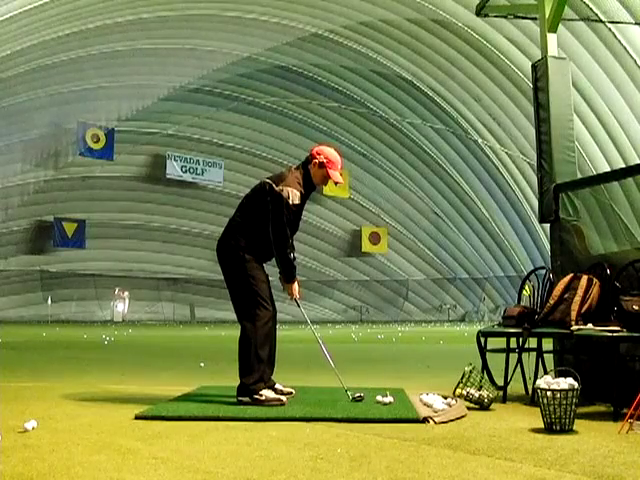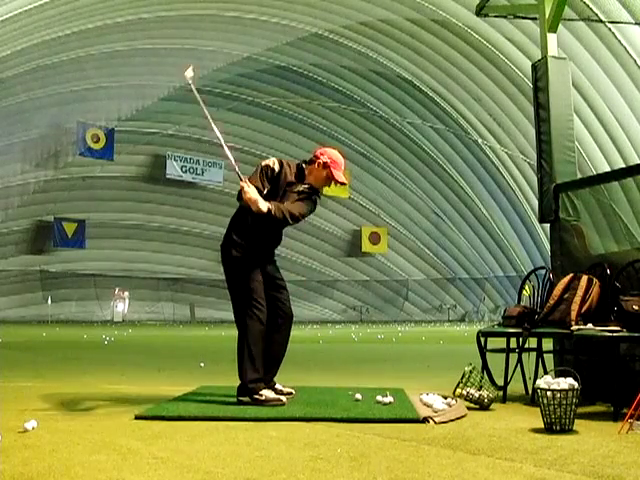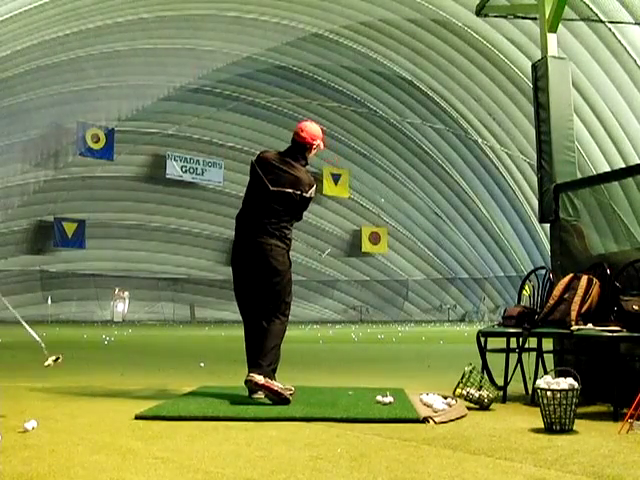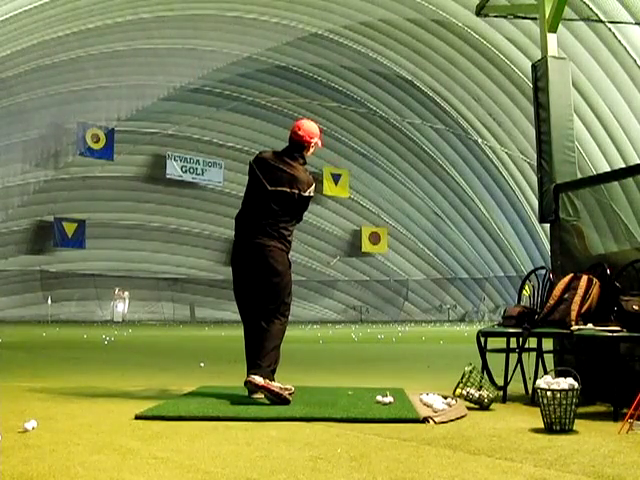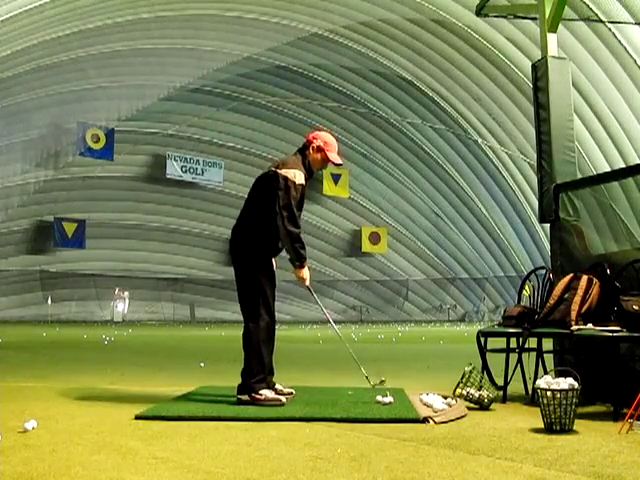
dt=1s
person 1, frame 1
left shoulder: (296, 184)
right shoulder: (289, 188)
left elbow: (284, 236)
right elbow: (279, 238)
left wrist: (288, 273)
right wrist: (290, 277)
left hip: (247, 252)
right hip: (239, 251)
left knee: (267, 314)
right knee: (258, 315)
left ankle: (262, 380)
right ankle: (250, 387)
person 1, frame 2
left shoulder: (310, 196)
right shoulder: (276, 167)
left elbow: (289, 213)
right elbow: (247, 191)
left wrist: (264, 206)
right wrist: (250, 195)
left hip: (264, 254)
right hip: (240, 248)
left knee: (282, 315)
right knee: (254, 315)
left ankle: (264, 380)
right ankle: (250, 387)
person 1, frame 3
left shoulder: (263, 160)
right shoulder: (307, 183)
left hip: (243, 244)
right hip: (272, 249)
left knee: (253, 315)
right knee: (277, 313)
left ankle: (258, 377)
right ankle: (262, 373)
person 1, frame 4
left shoulder: (261, 160)
right shoulder: (305, 181)
left hip: (243, 246)
right hip: (272, 251)
left knee: (253, 315)
right knee: (276, 314)
left ankle: (257, 377)
right ankle: (261, 374)
person 1, frame 5
left shoulder: (287, 169)
right shoulder: (294, 171)
right elbow: (287, 221)
left wrist: (284, 256)
right wrist: (300, 262)
left hip: (251, 246)
right hip: (253, 248)
left knee: (263, 314)
right knee: (260, 316)
left ankle: (263, 381)
right ankle: (253, 387)
